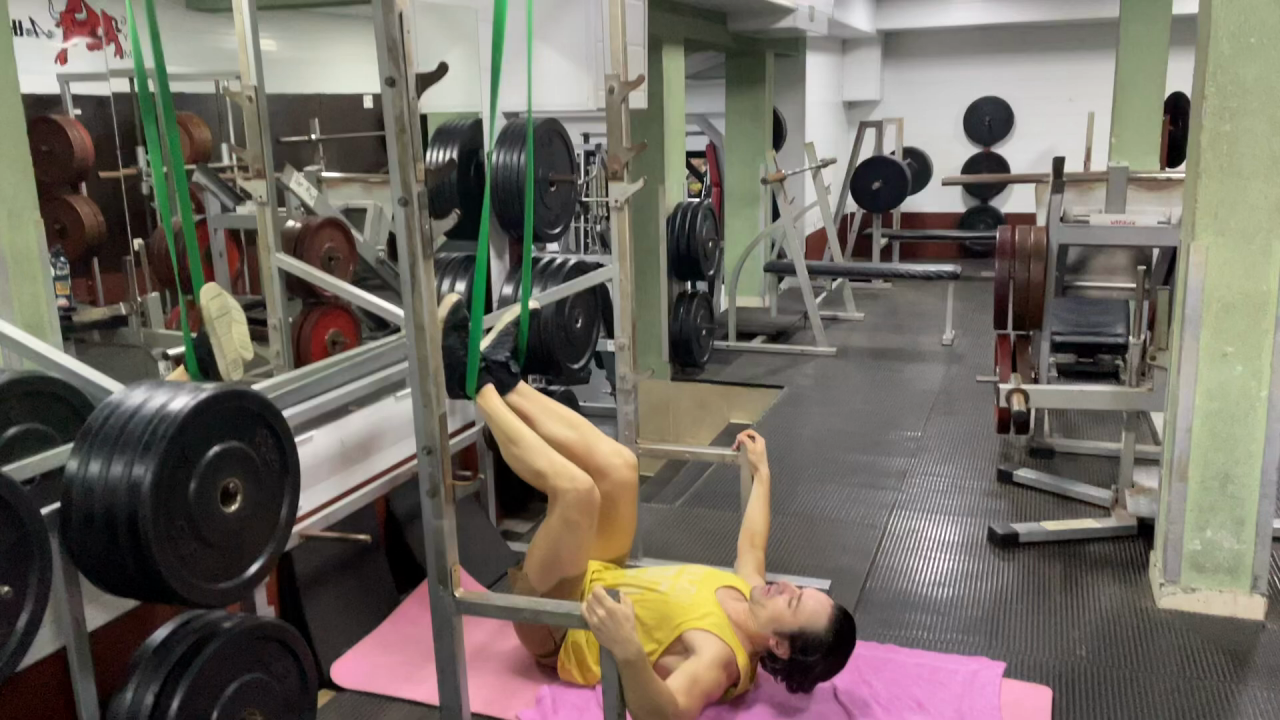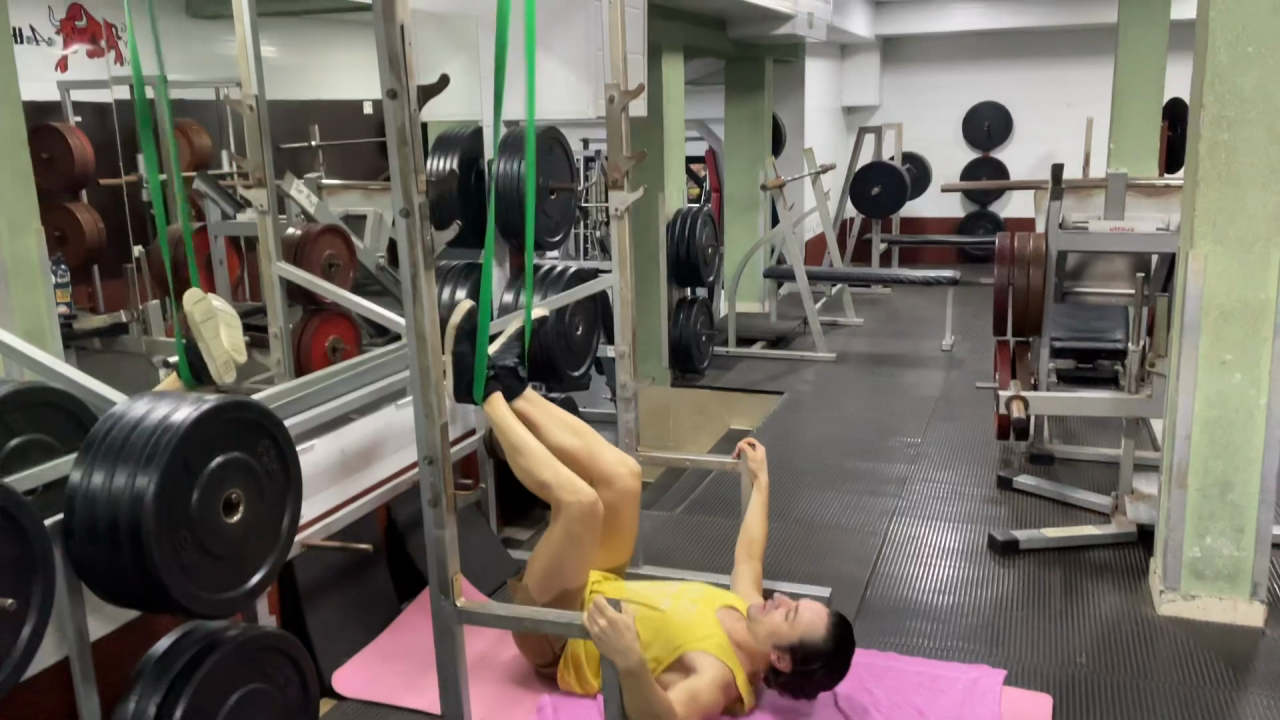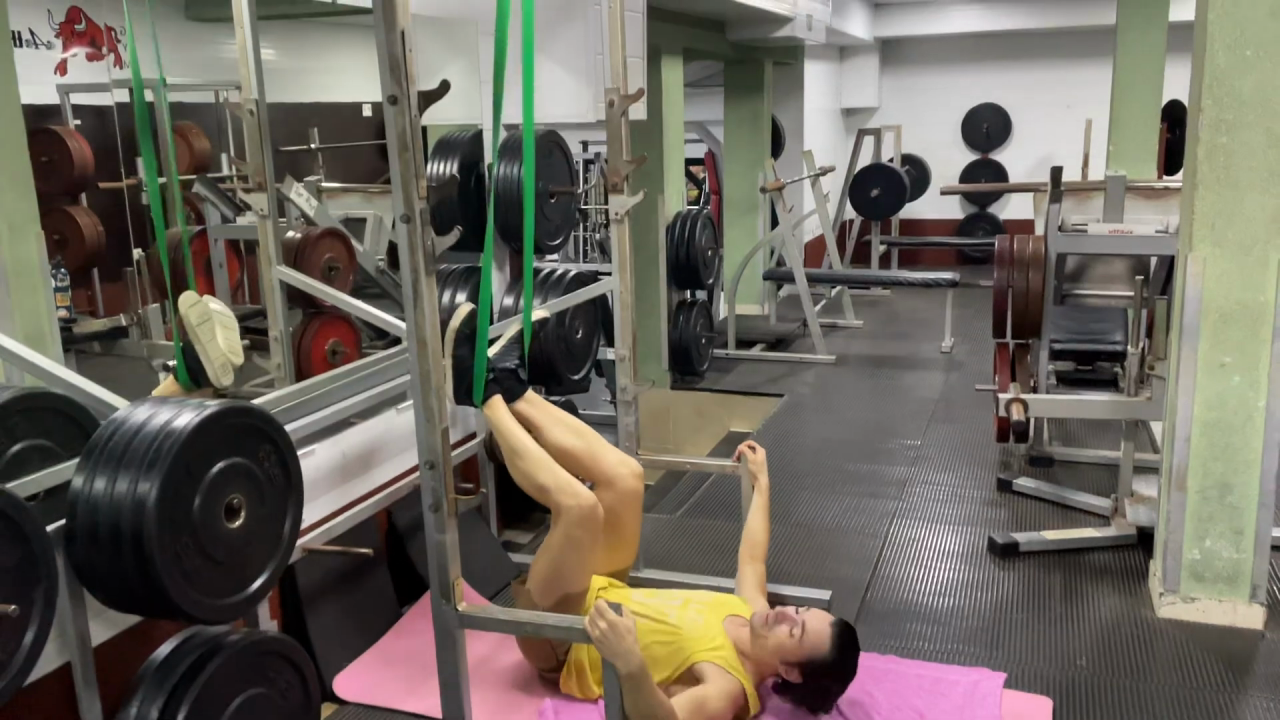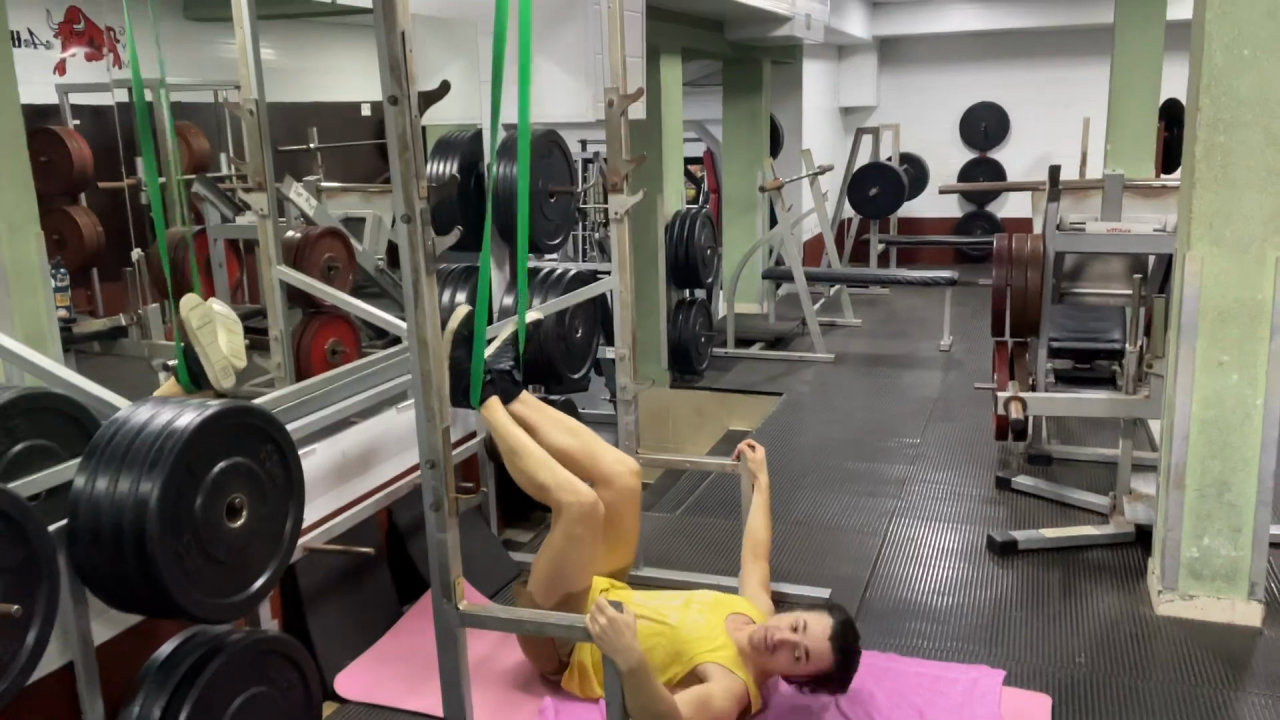
dt=0.1s
person 1, frame 1
left shoulder: (718, 655)
right shoulder: (748, 597)
right elbow: (752, 548)
left wrist: (629, 651)
right wrist: (761, 472)
left hip: (556, 631)
right hip: (593, 580)
left knee: (576, 486)
right knee: (618, 465)
left ankle: (480, 383)
right ankle: (502, 378)
person 1, frame 2
left shoulder: (719, 676)
right shoulder: (745, 613)
right elbow: (749, 557)
left wrist: (630, 661)
right wrist: (761, 479)
left hip: (556, 640)
right hip: (595, 591)
left knee: (580, 500)
right knee: (623, 475)
left ankle: (488, 390)
right ankle: (509, 384)
person 1, frame 3
right shoulder: (753, 615)
right elbow: (751, 562)
left wrist: (628, 665)
right wrist: (761, 482)
left hip: (560, 646)
right hip: (601, 595)
left knee: (578, 504)
right knee: (625, 477)
left ankle: (486, 393)
right ankle: (509, 388)
person 1, frame 4
right shoulder: (759, 617)
right elbow: (755, 561)
left wrist: (629, 660)
right wrist: (761, 482)
left hip: (561, 646)
right hip: (601, 596)
left knee: (579, 502)
right knee: (622, 476)
left ankle: (484, 394)
right ankle: (505, 387)
